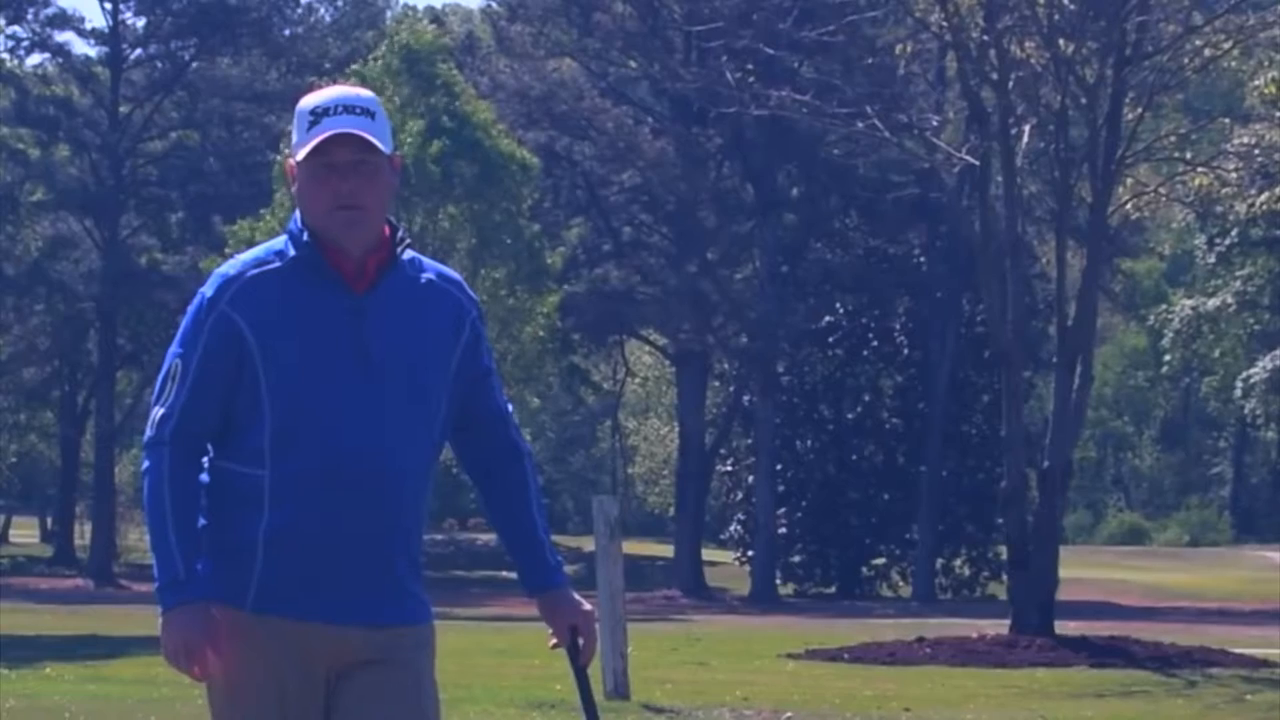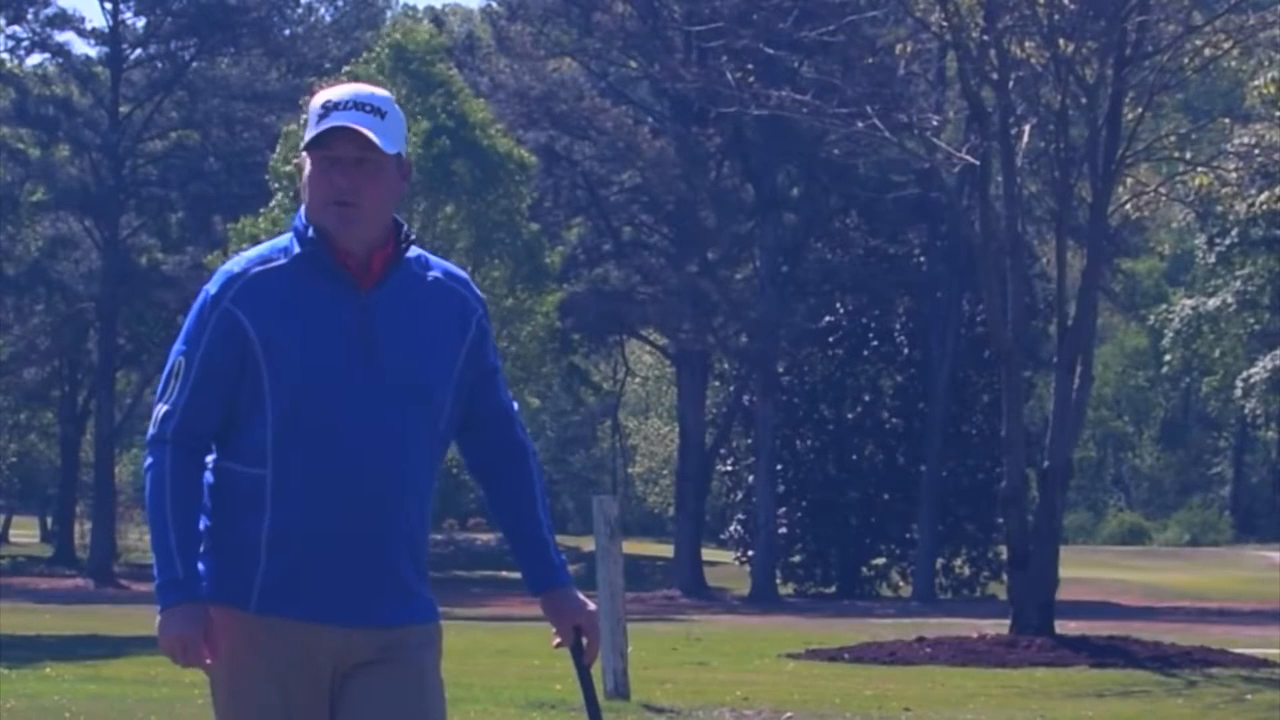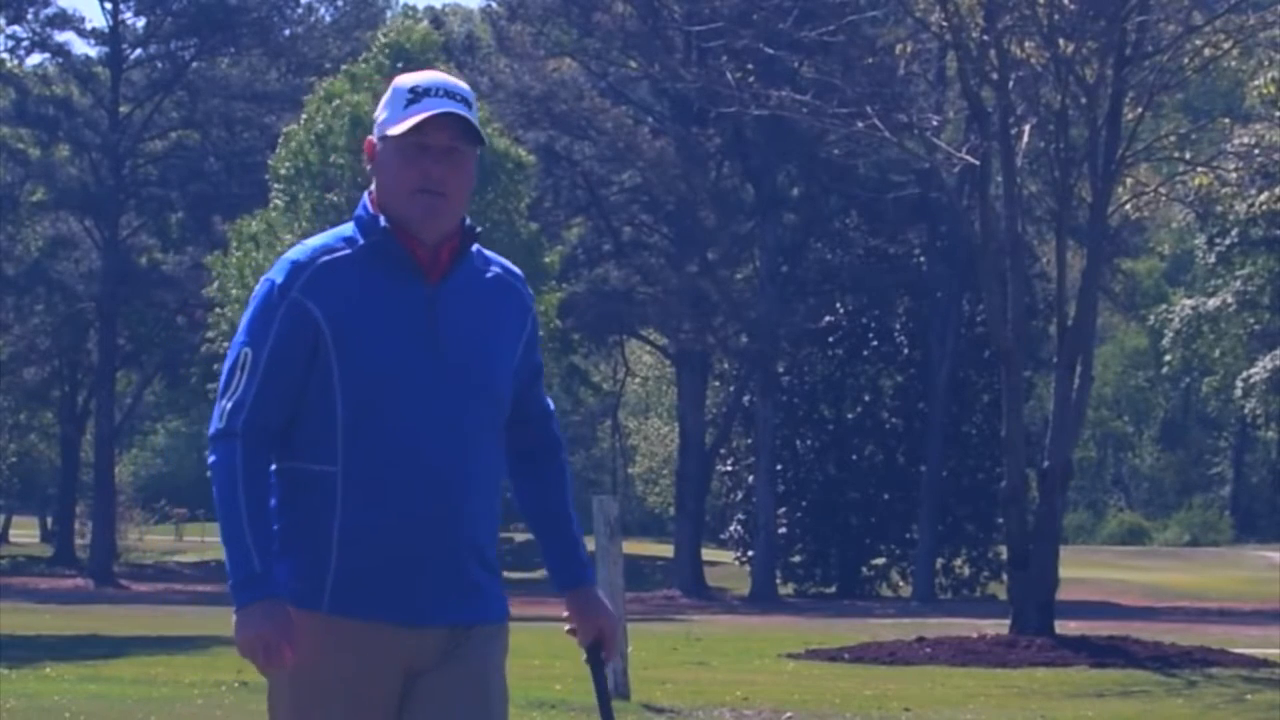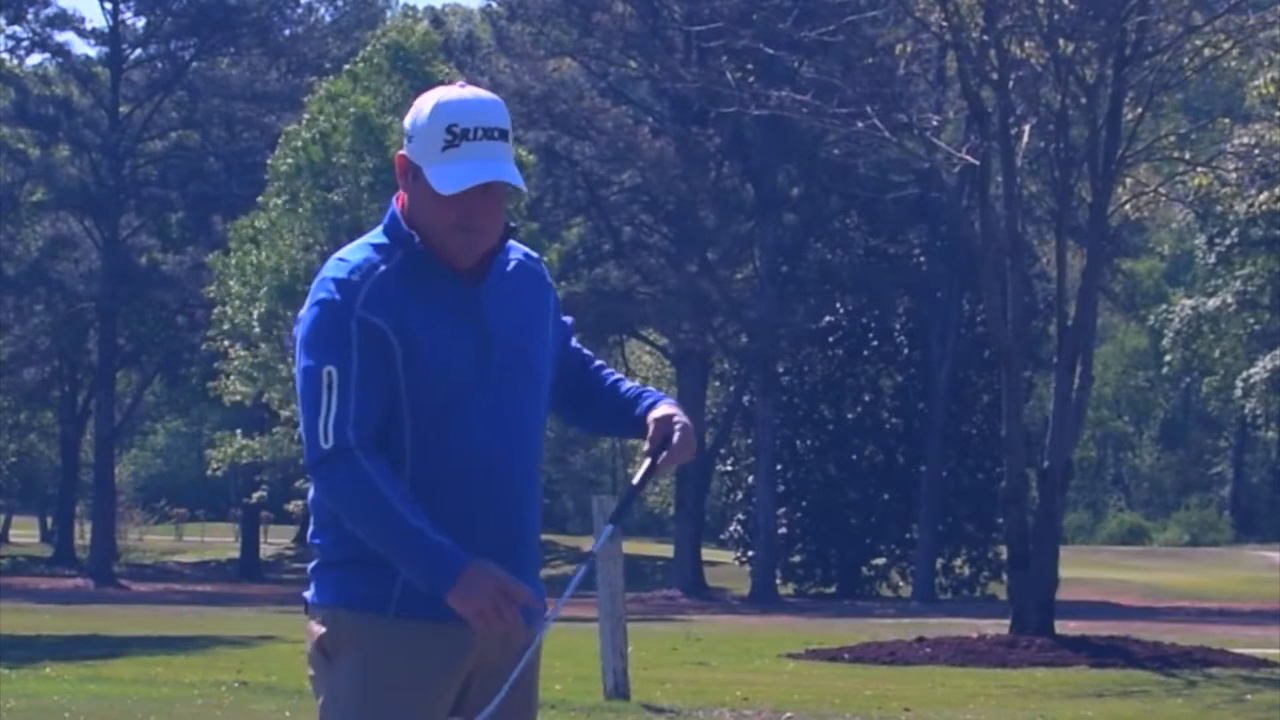
dt=1s
person 1, frame 1
left shoulder: (446, 303)
right shoulder: (240, 295)
left elbow: (497, 452)
right elbow: (172, 446)
left wrist: (547, 583)
right wrist: (182, 595)
left hip: (393, 625)
right hip: (258, 616)
person 1, frame 2
left shoulder: (452, 302)
right shoulder: (245, 291)
left elbow: (503, 450)
right elbow: (175, 443)
left wrist: (551, 581)
right wrist: (179, 591)
left hip: (398, 626)
right hip: (262, 617)
person 1, frame 3
left shoulder: (506, 294)
right shoulder: (309, 281)
left elbow: (534, 447)
right elbow: (239, 440)
left wrist: (575, 579)
right wrist: (254, 589)
left hip: (468, 623)
right hip: (330, 614)
person 1, frame 4
left shoulder: (527, 278)
right shoulder: (353, 293)
left elbow: (570, 374)
right elbow: (338, 462)
left wrist: (647, 405)
right wrist: (449, 571)
left hip: (504, 611)
right hip: (381, 616)
